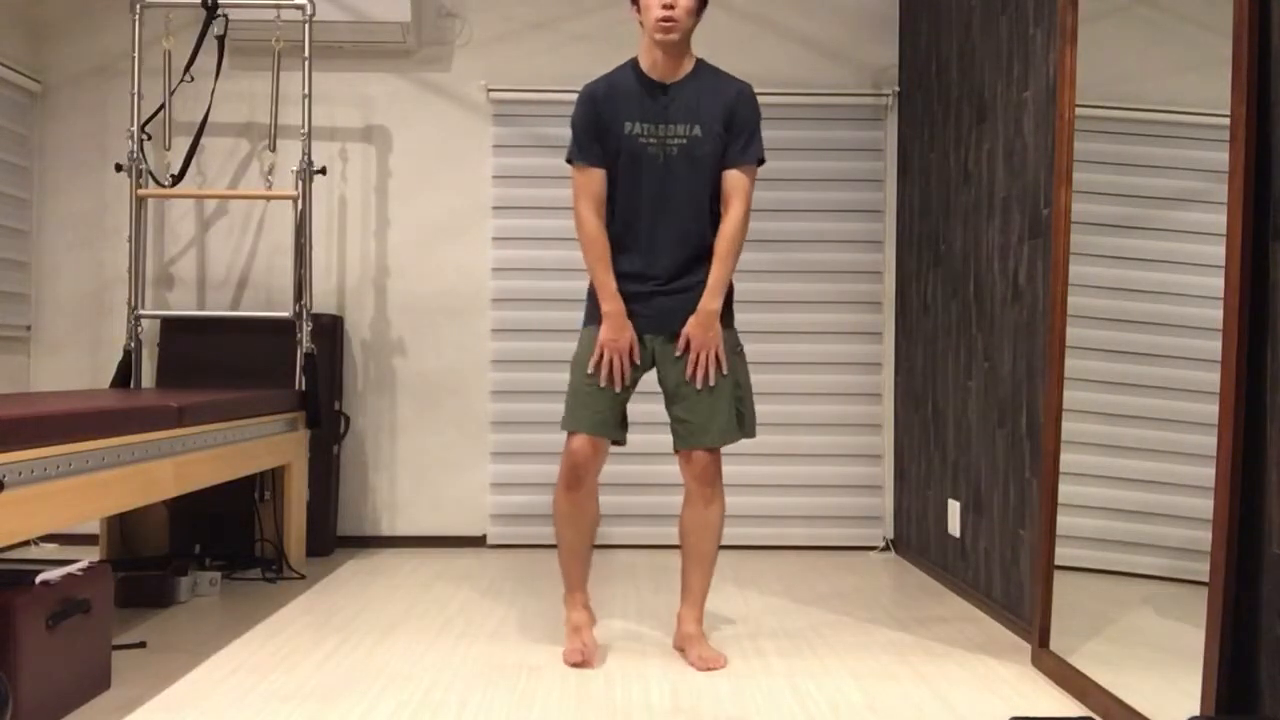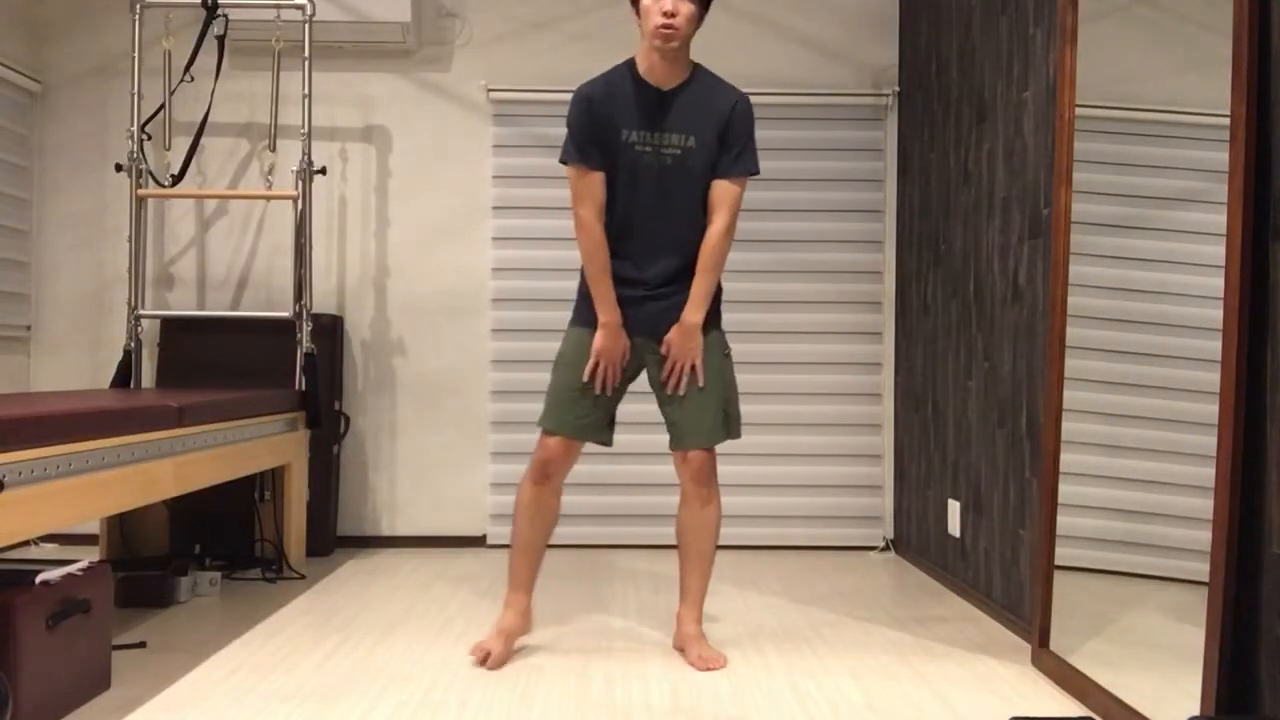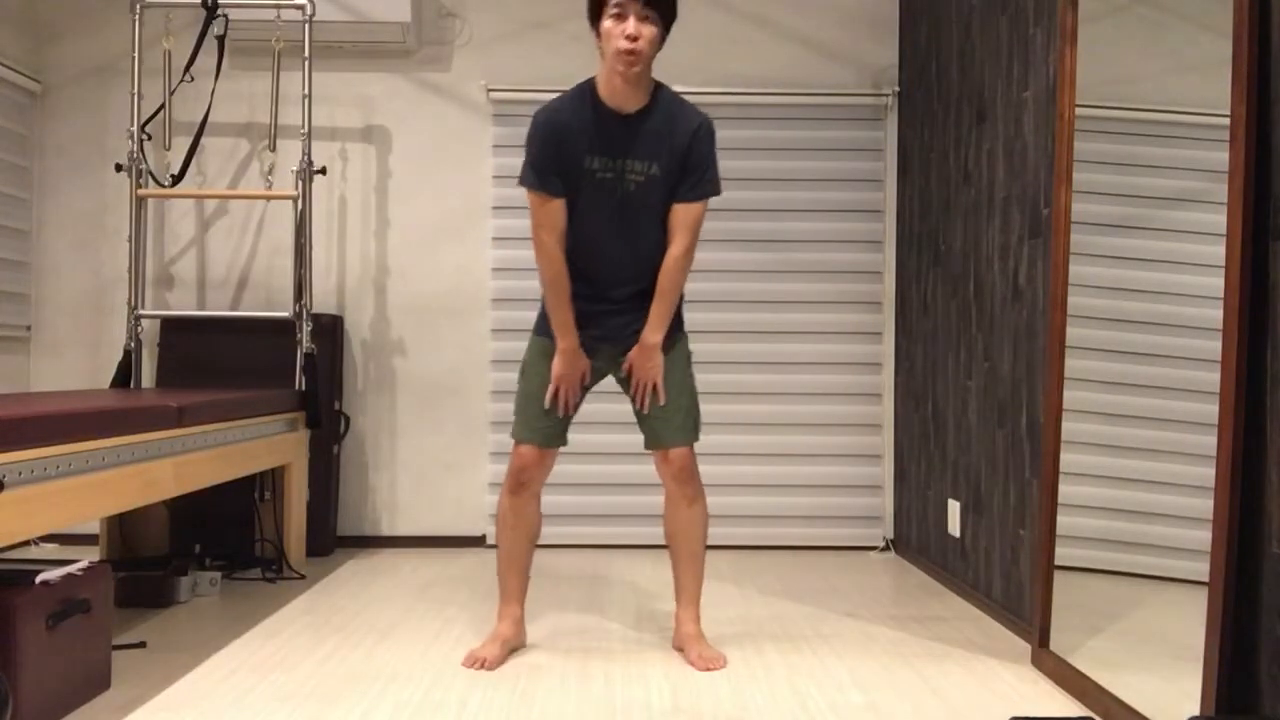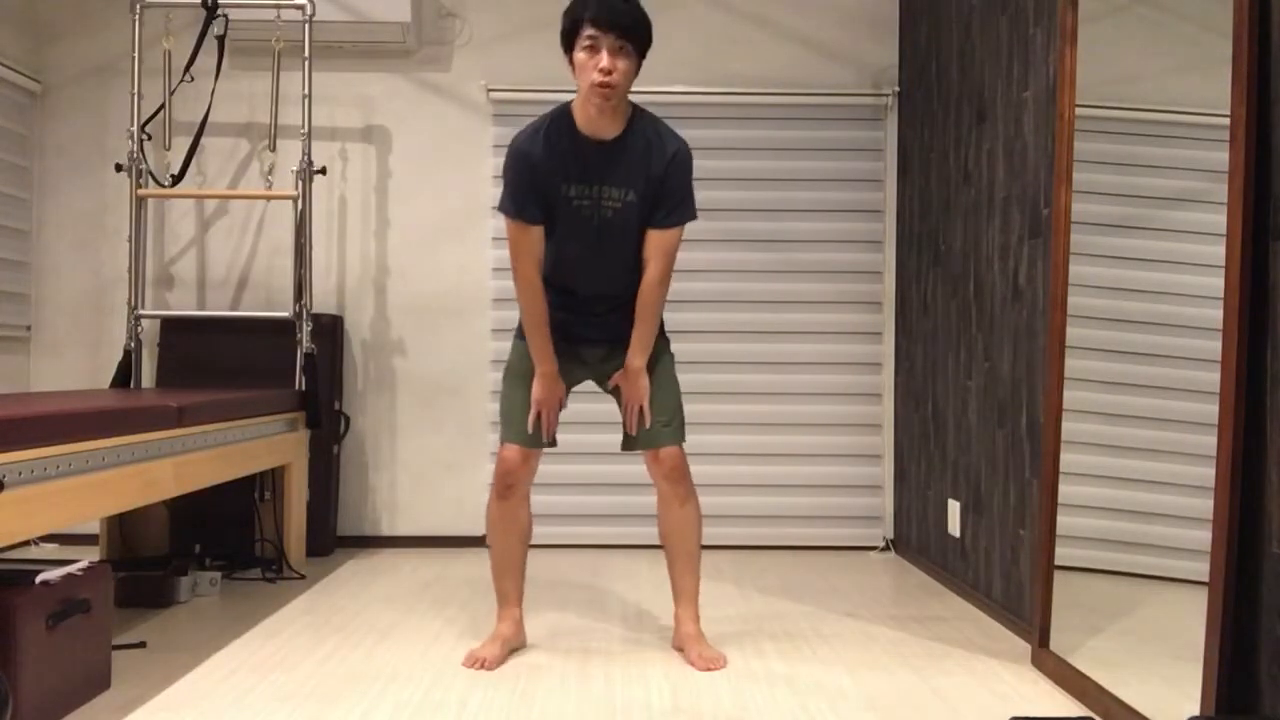
dt=0.3s
person 1, frame 1
left shoulder: (732, 99)
right shoulder: (601, 98)
left elbow: (734, 211)
right elbow: (589, 212)
left wrist: (709, 310)
right wrist: (612, 313)
left hip: (699, 312)
right hip: (616, 309)
left knee: (702, 466)
right knee: (579, 456)
left ankle: (690, 623)
right ankle: (578, 609)
person 1, frame 2
left shoulder: (727, 107)
right shoulder: (597, 100)
left elbow: (721, 222)
right elbow: (588, 217)
left wrist: (692, 322)
right wrist: (610, 321)
left hip: (687, 315)
right hip: (603, 312)
left knee: (698, 467)
right knee: (550, 456)
left ankle: (689, 623)
right ankle: (516, 609)
person 1, frame 3
left shoulder: (689, 129)
right shoulder: (556, 122)
left elbow: (680, 244)
right elbow: (548, 243)
left wrist: (652, 341)
right wrist: (567, 345)
left hip: (653, 322)
right hip: (567, 320)
left knee: (680, 466)
right knee: (525, 465)
left ankle: (688, 624)
right ankle: (510, 620)
person 1, frame 4
left shoulder: (666, 152)
right shoulder: (533, 148)
left elbow: (656, 267)
right elbow: (526, 268)
left wrist: (637, 362)
right wrist: (545, 369)
left hip: (634, 331)
right hip: (550, 327)
left knee: (670, 465)
right knee: (511, 467)
left ankle: (687, 624)
right ankle: (509, 621)
